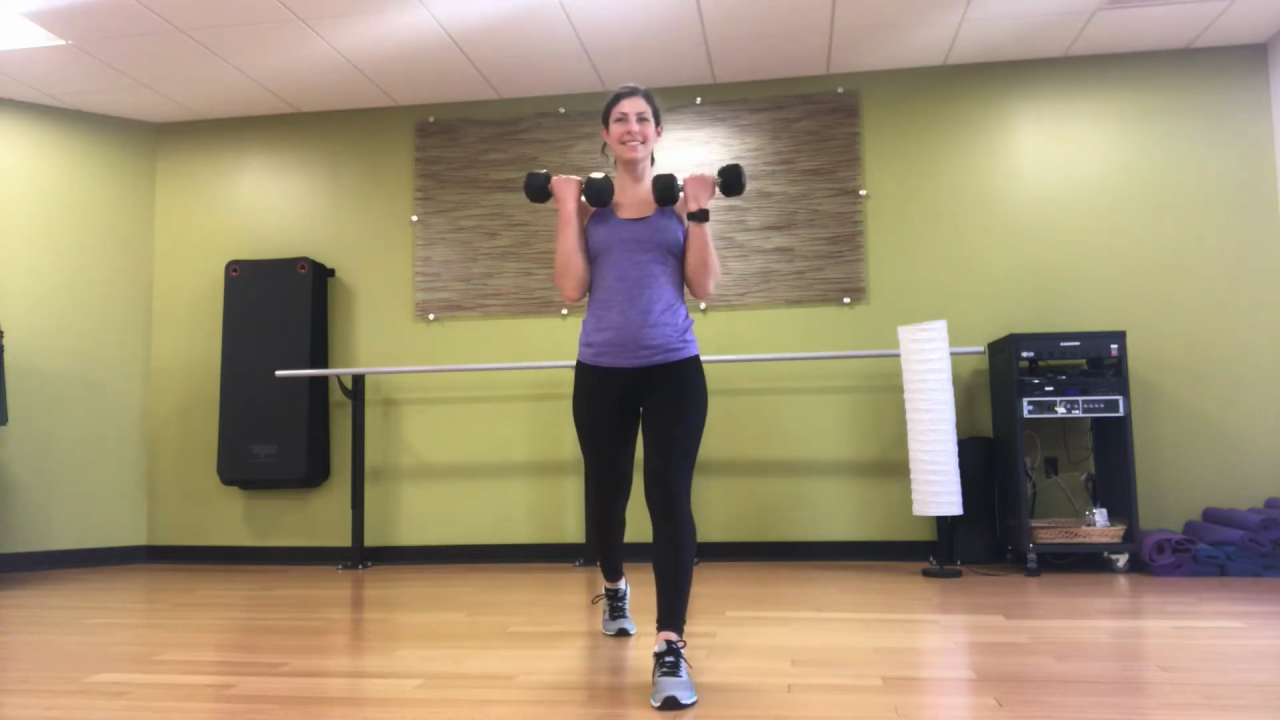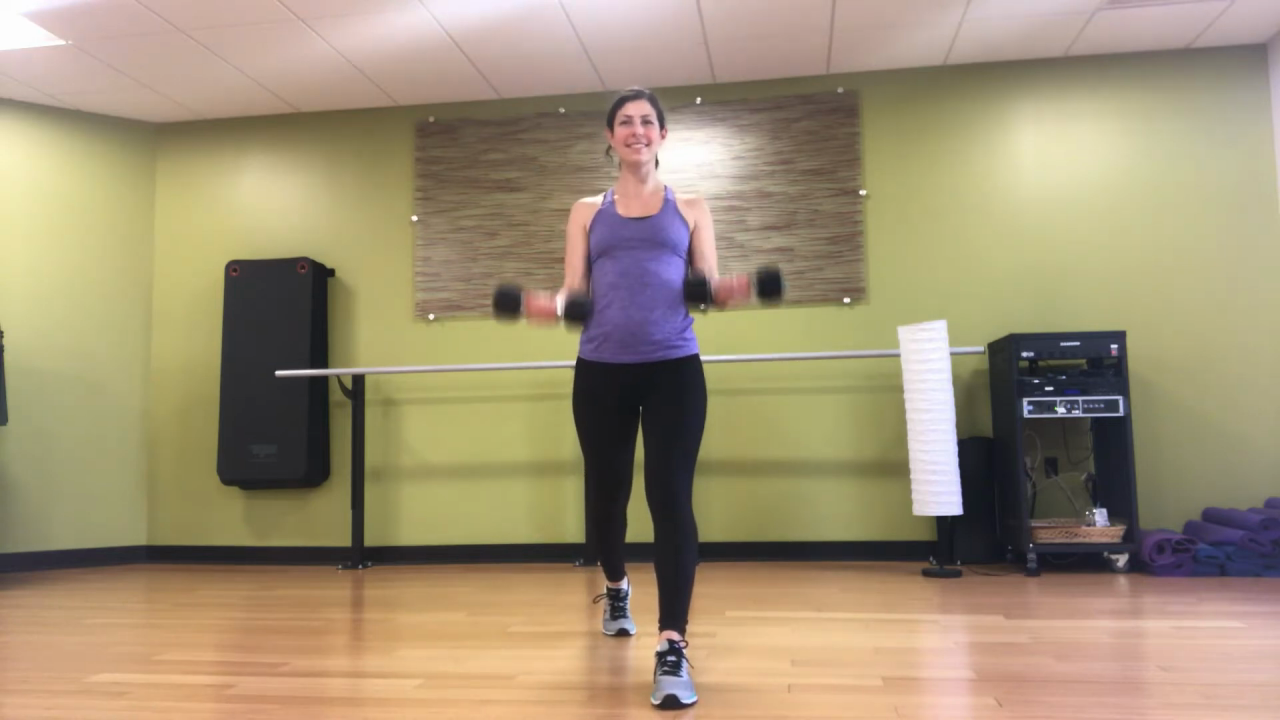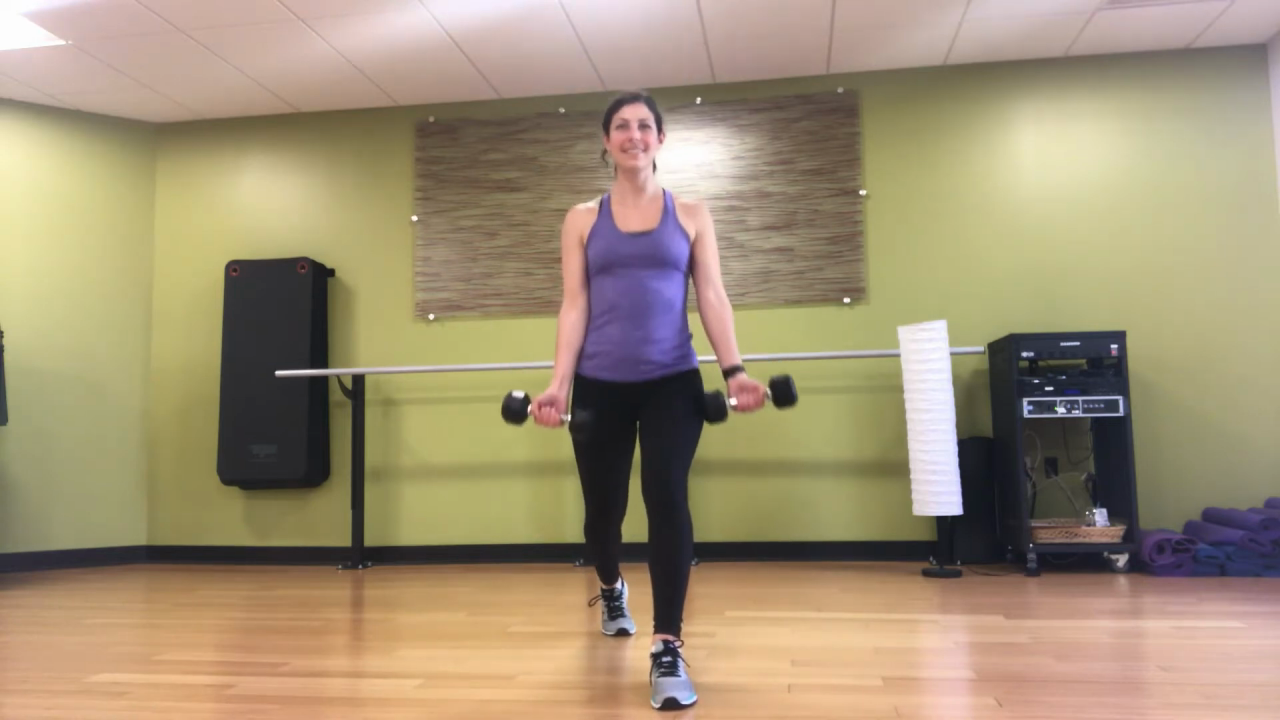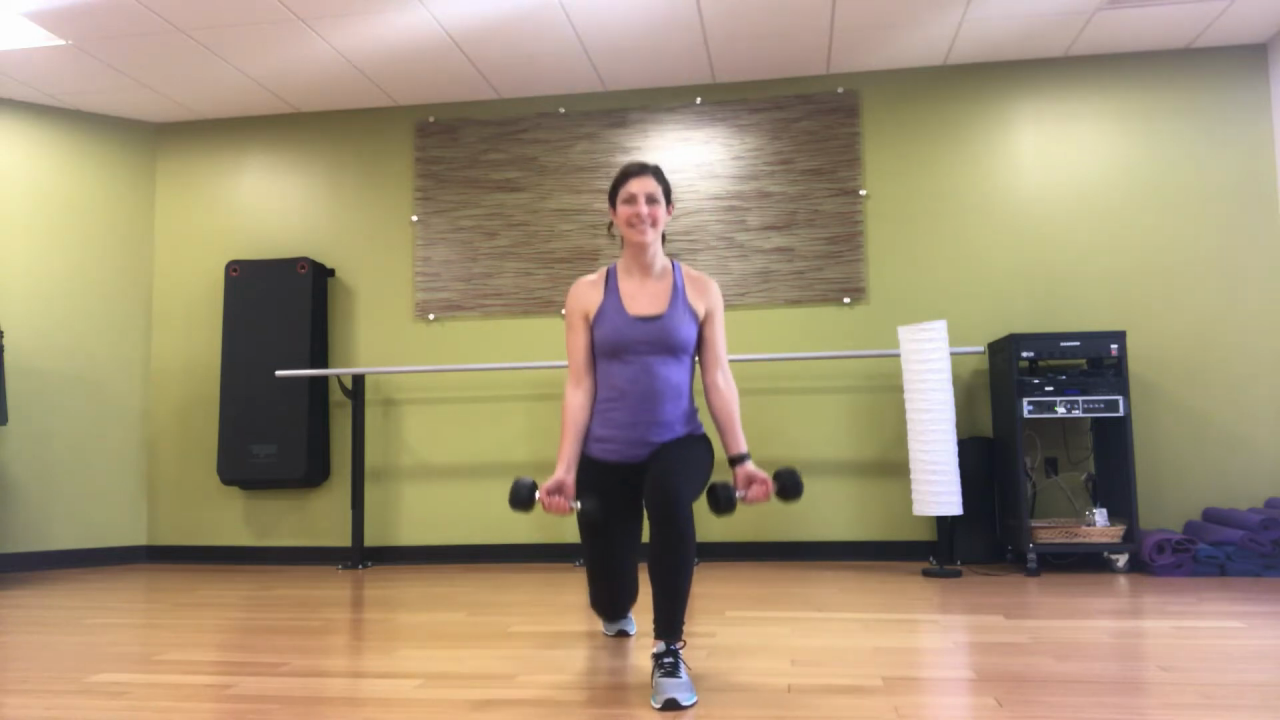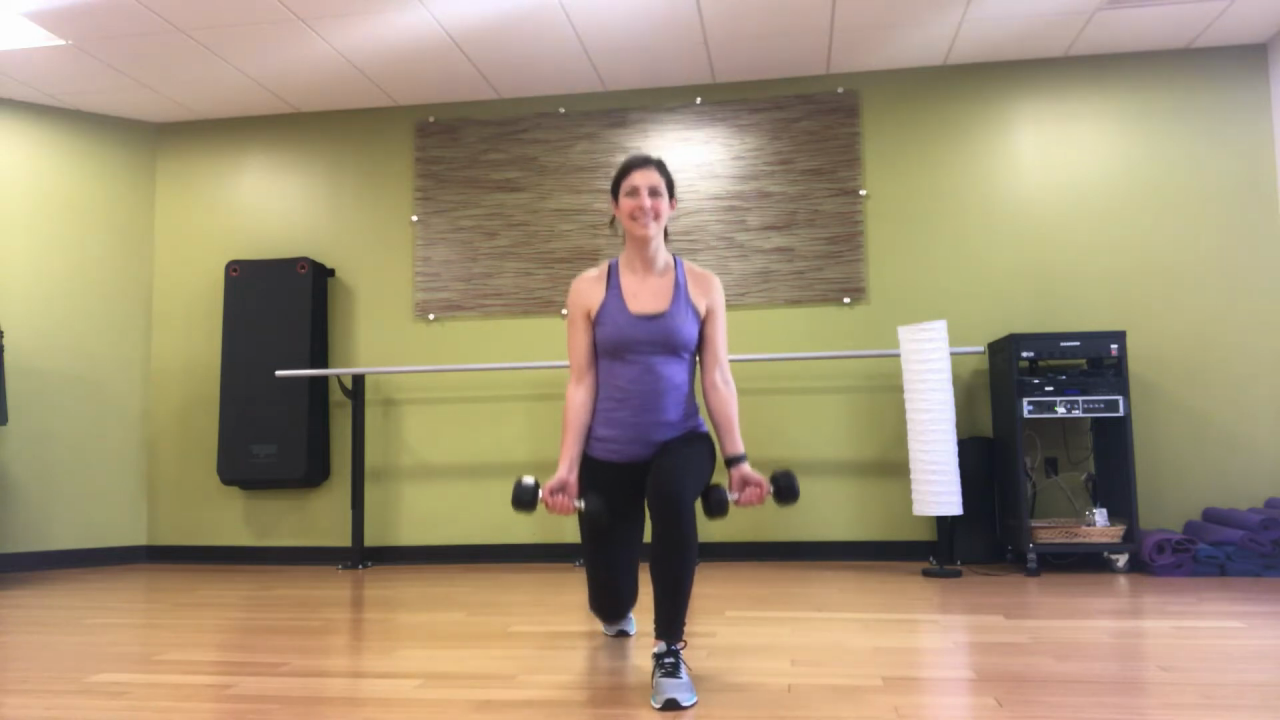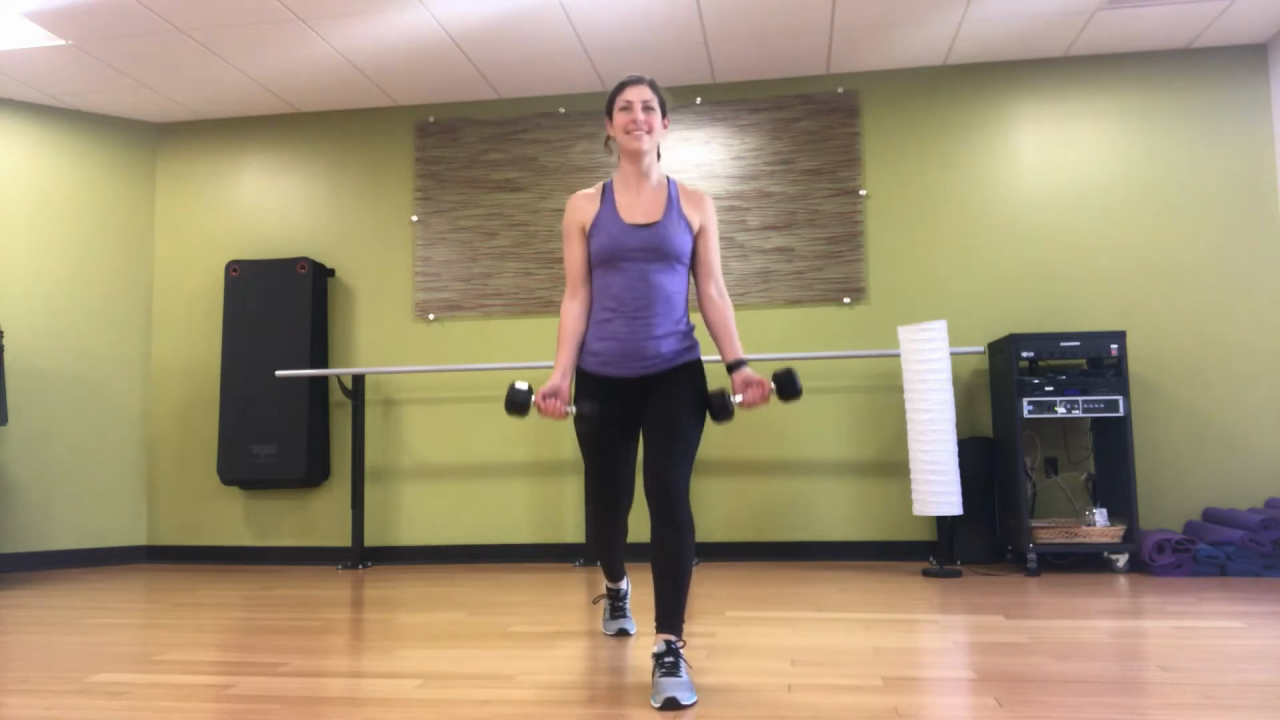
dt=0.4s
person 1, frame 1
left shoulder: (681, 199)
right shoulder: (586, 203)
left elbow: (704, 286)
right elbow: (572, 288)
left wrist: (698, 212)
right wrist: (567, 211)
left hip: (673, 368)
right hip: (601, 371)
left knee: (669, 498)
right knee: (607, 495)
left ankle: (670, 648)
right ankle: (614, 589)
person 1, frame 2
left shoulder: (691, 207)
right shoulder: (587, 210)
left elbow: (702, 282)
right elbow: (577, 288)
left wrist: (721, 288)
right wrist: (556, 301)
left hip: (673, 366)
right hip: (602, 369)
left knee: (670, 496)
right knee: (607, 493)
left ankle: (672, 649)
right ankle: (615, 589)
person 1, frame 3
left shoulder: (691, 214)
right shoulder: (582, 218)
left elbow: (711, 296)
right elbow: (574, 306)
left wrist: (734, 370)
right wrist: (559, 383)
left hip: (672, 380)
right hip: (600, 385)
left knee: (666, 494)
right knee: (604, 507)
left ankle: (668, 648)
right ankle: (612, 589)
person 1, frame 4
left shoulder: (700, 289)
right shoulder: (587, 293)
left elbow: (717, 379)
right elbow: (579, 386)
left wrist: (740, 459)
right wrist: (564, 467)
left hip: (678, 442)
right hip: (606, 457)
left knee: (668, 497)
right knee: (609, 598)
left ankle: (669, 653)
right ankle: (622, 604)
person 1, frame 5
left shoulder: (703, 286)
right shoulder: (589, 288)
left elbow: (717, 379)
right elbow: (581, 384)
left wrist: (737, 460)
right wrist: (567, 466)
left hip: (680, 442)
right hip: (608, 456)
left knee: (672, 497)
right knee: (610, 604)
left ankle: (669, 653)
right ankle: (622, 605)
person 1, frame 6
left shoulder: (694, 204)
right shoulder: (583, 206)
left elbow: (712, 291)
right elbow: (576, 298)
left wrist: (737, 364)
right wrist: (560, 373)
left hip: (675, 373)
right hip: (604, 379)
left knee: (668, 491)
right knee: (608, 499)
left ankle: (670, 648)
right ankle: (616, 587)
